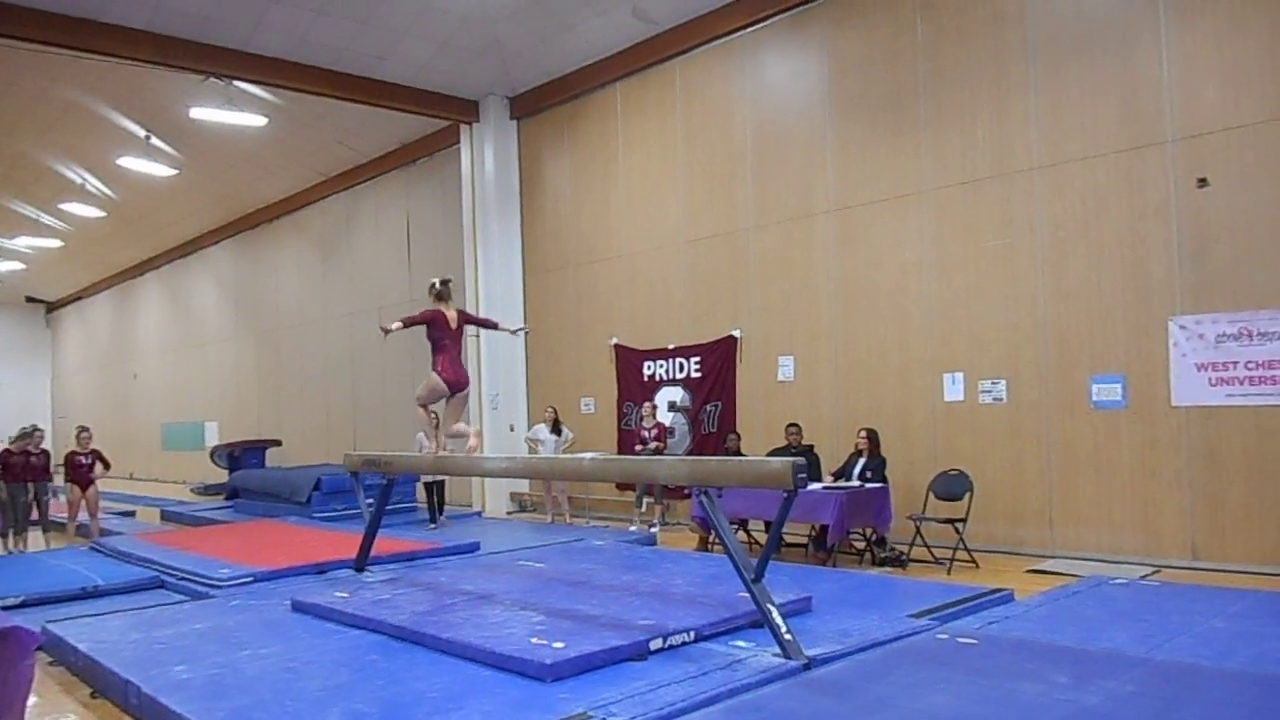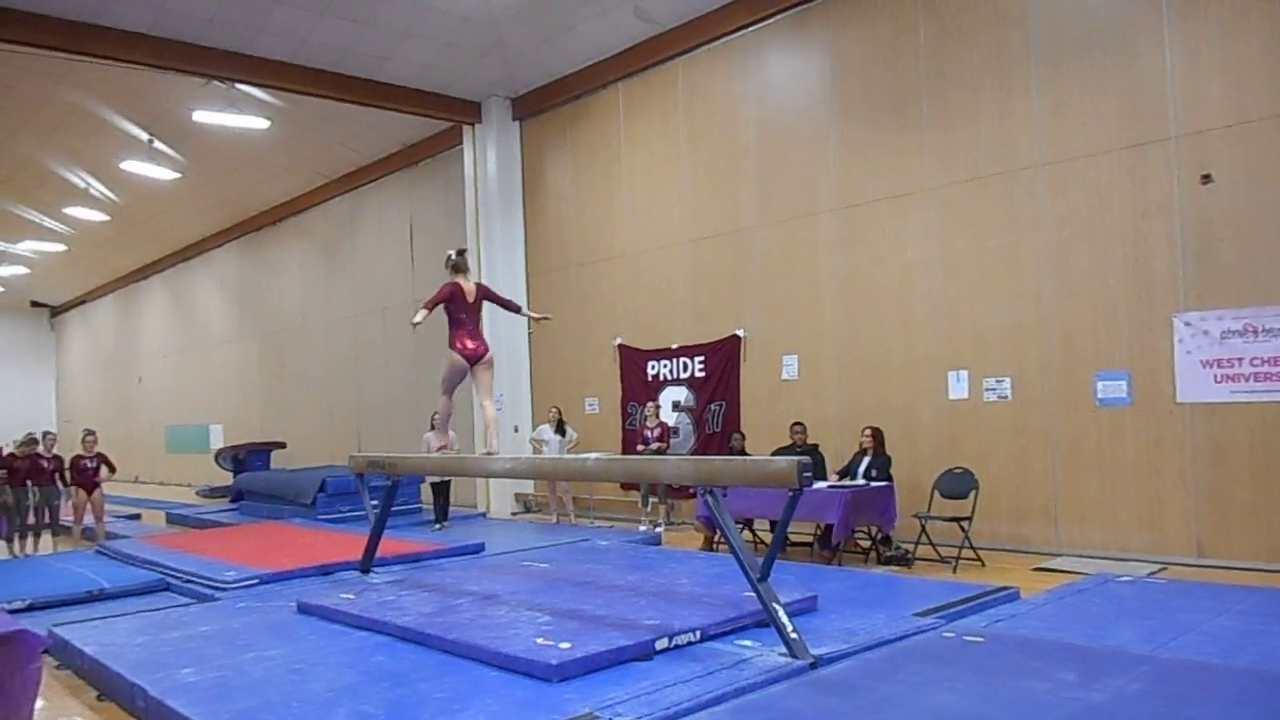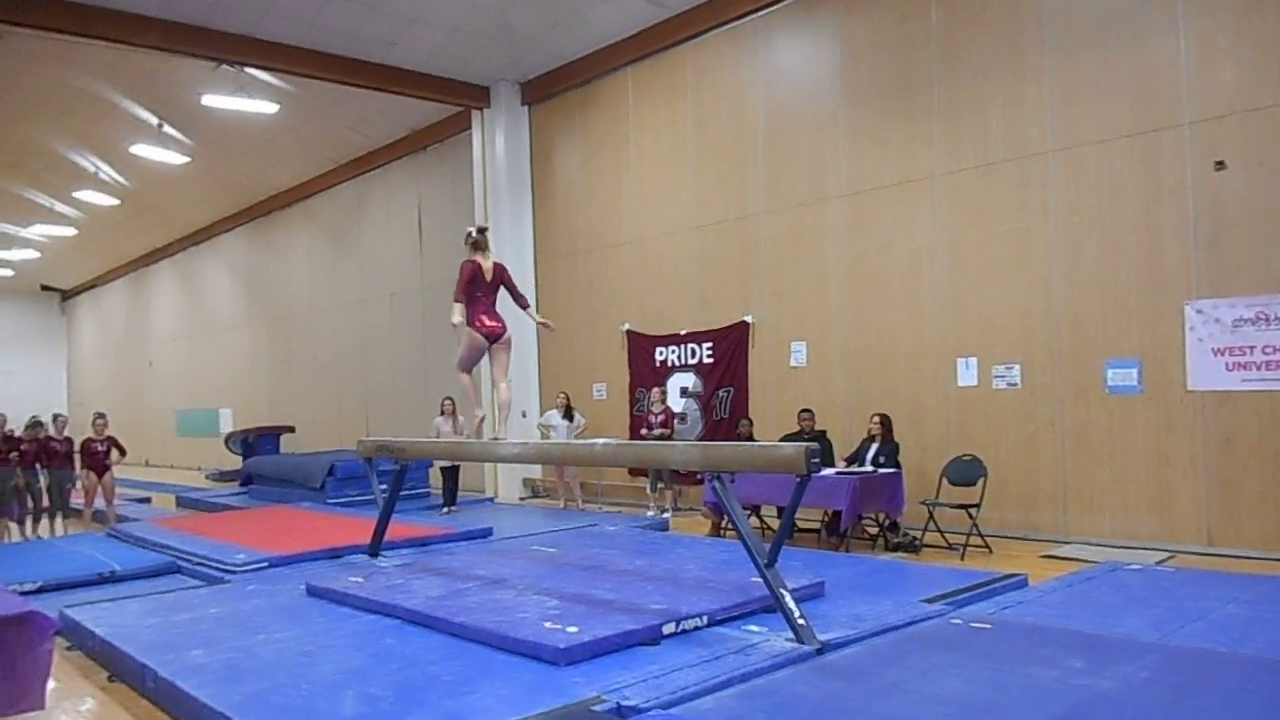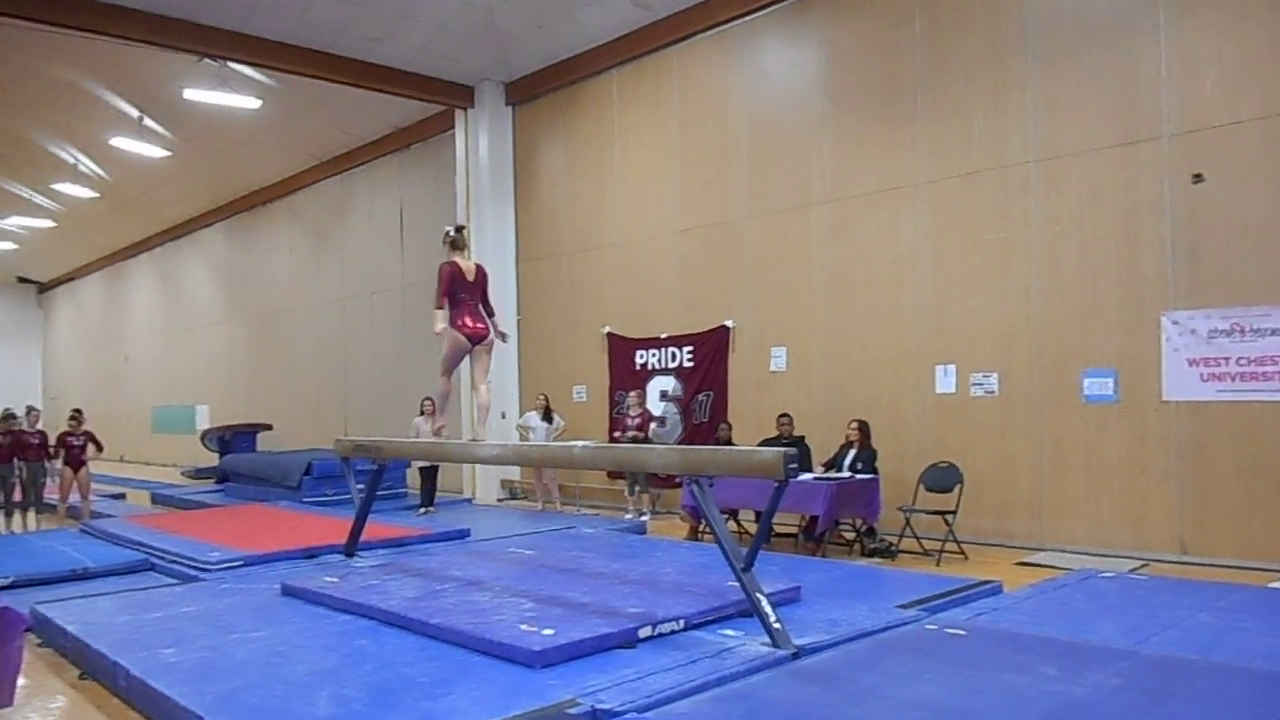
dt=0.3s
person 1, frame 1
left shoulder: (433, 315)
right shoulder: (460, 315)
left elbow: (411, 320)
right elbow: (485, 322)
left wrist: (392, 327)
right wrist: (509, 329)
left hip: (442, 375)
right hip: (462, 378)
left knee: (421, 403)
right knee: (452, 429)
right ankle: (470, 432)
person 1, frame 2
left shoulder: (451, 288)
right shoulder: (479, 289)
left elbow: (433, 302)
right elbow: (505, 302)
left wrist: (419, 317)
right wrist: (532, 315)
left hip: (460, 350)
right hip: (481, 349)
left knee: (446, 393)
right knee: (487, 400)
left ankle: (443, 437)
right ankle: (492, 444)
person 1, frame 3
left shoulder: (469, 265)
right shoulder: (500, 268)
left elbow: (461, 290)
right elbow: (516, 295)
left wrist: (456, 314)
right wrist: (535, 317)
left hip: (479, 328)
right hip: (499, 327)
left knee: (463, 369)
right knee: (501, 381)
left ankle: (479, 411)
right ankle: (502, 430)
person 1, frame 4
left shoulder: (447, 268)
right shoulder: (480, 270)
left elbow: (441, 295)
left wrist: (440, 321)
right wrist: (496, 328)
left hip: (461, 329)
right hip: (483, 329)
left knee: (445, 374)
right knee: (481, 383)
left ankle: (440, 418)
right ankle: (480, 431)
